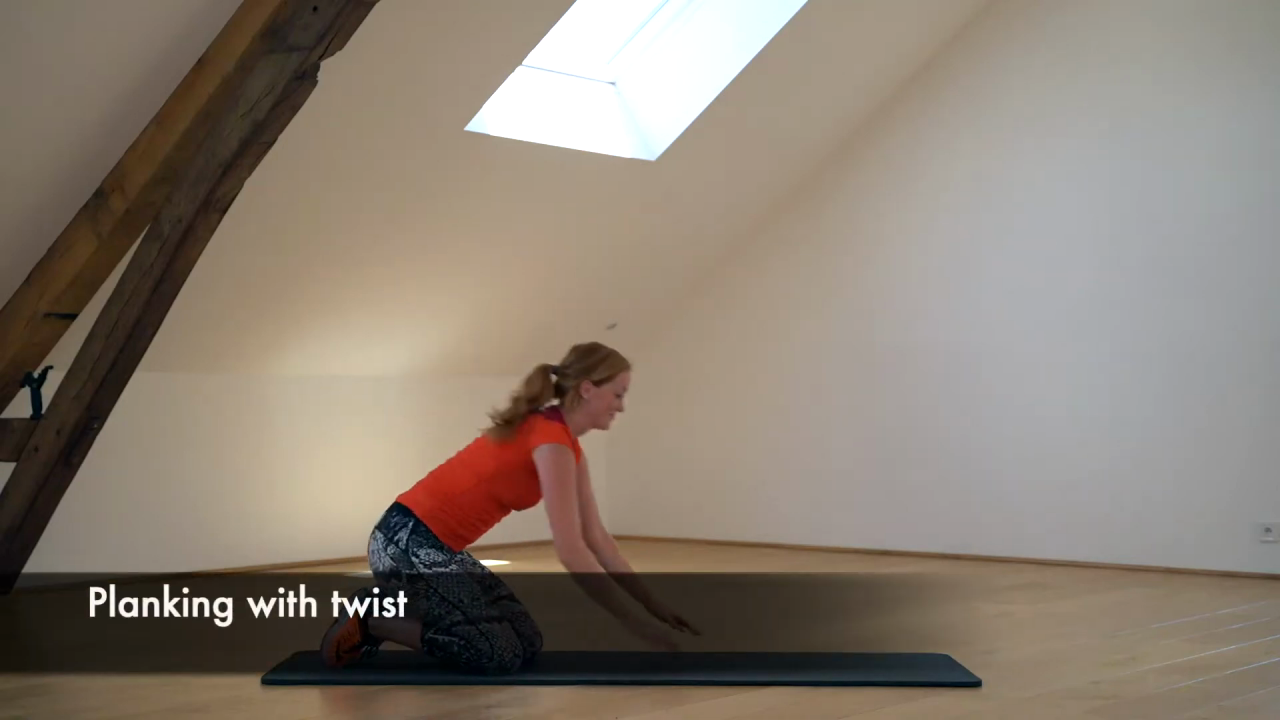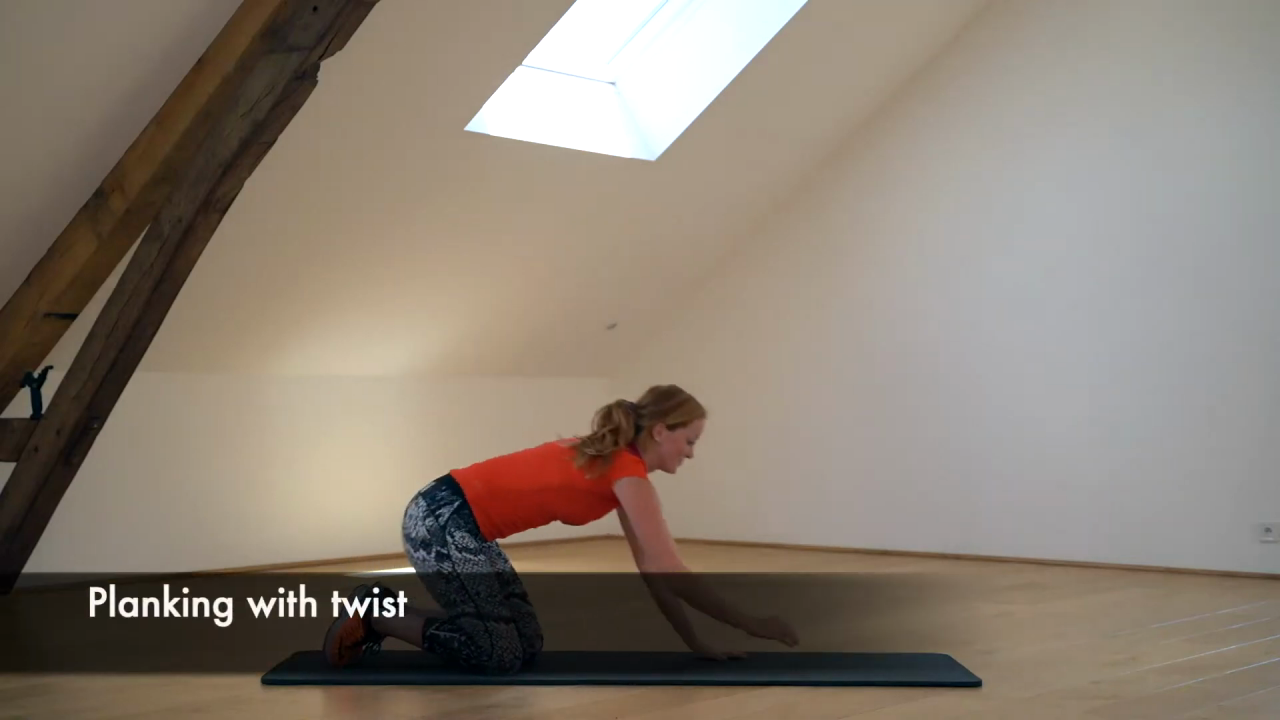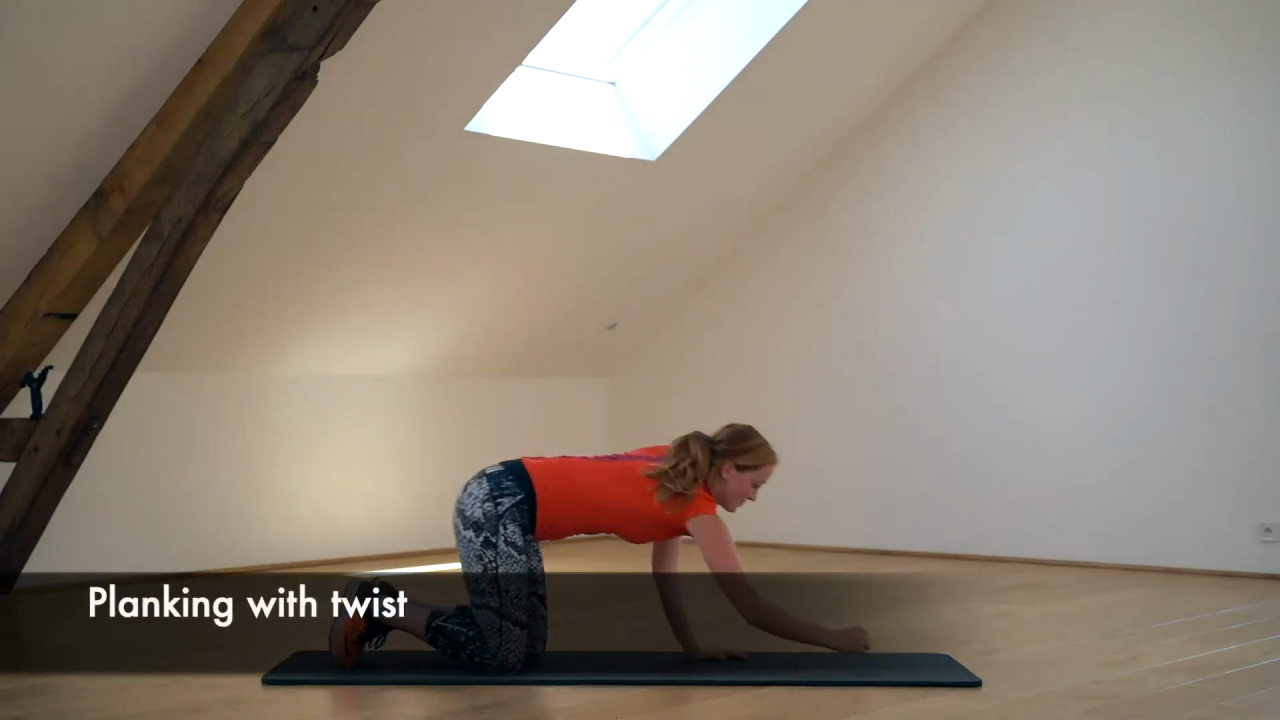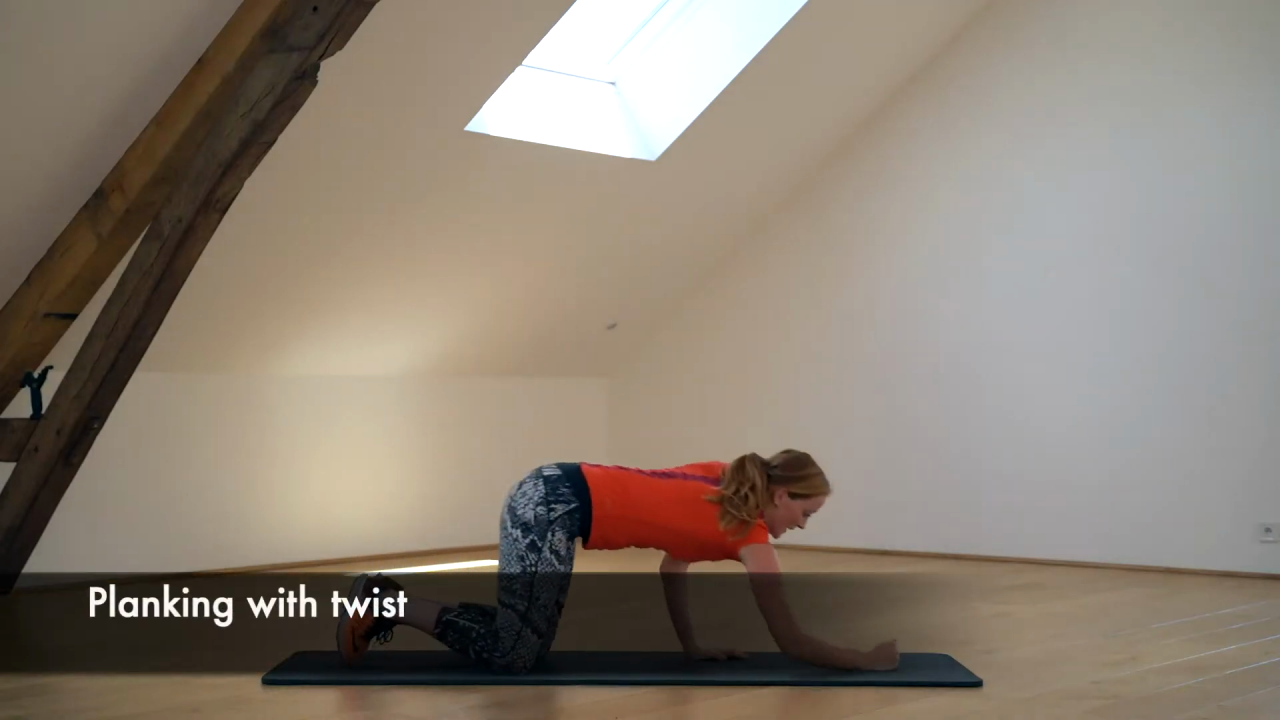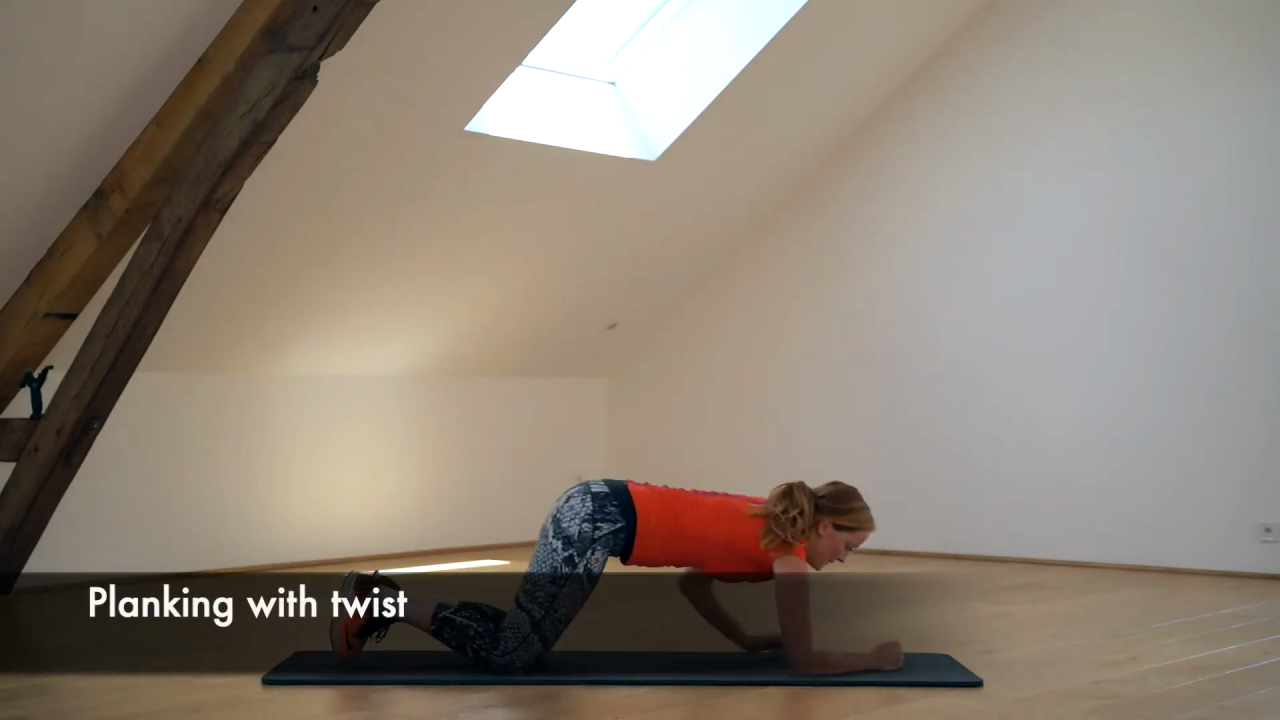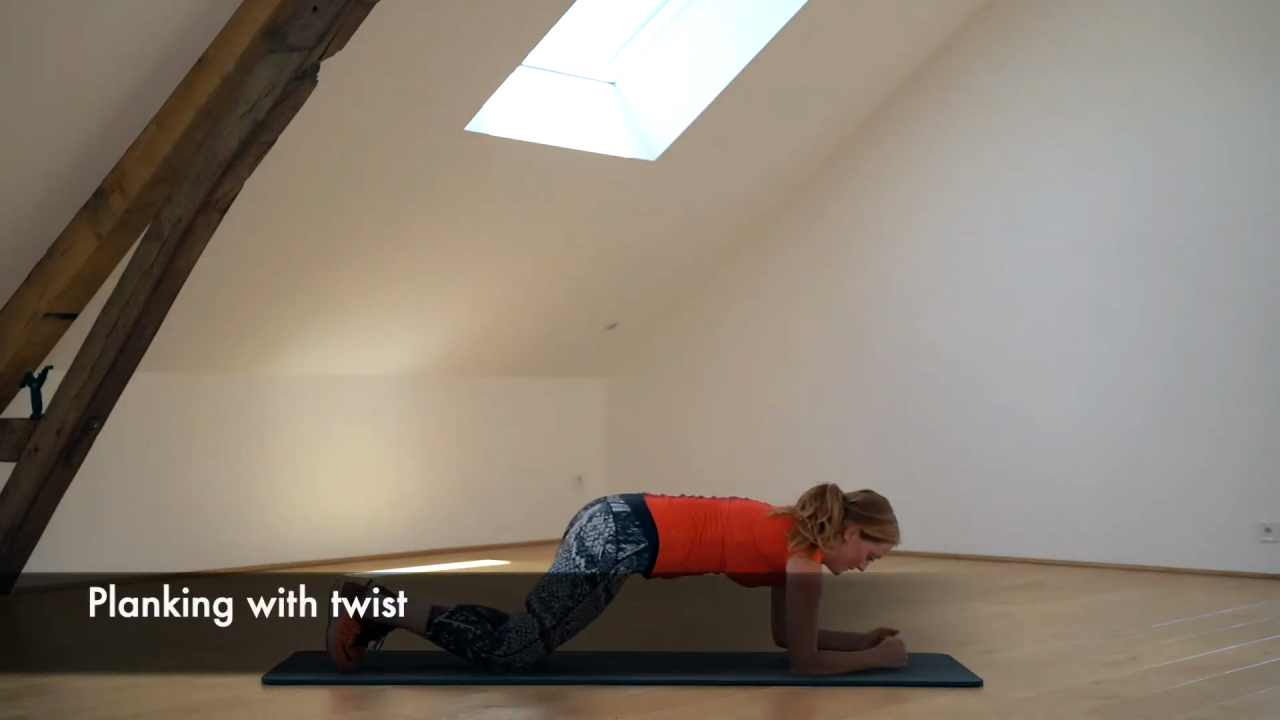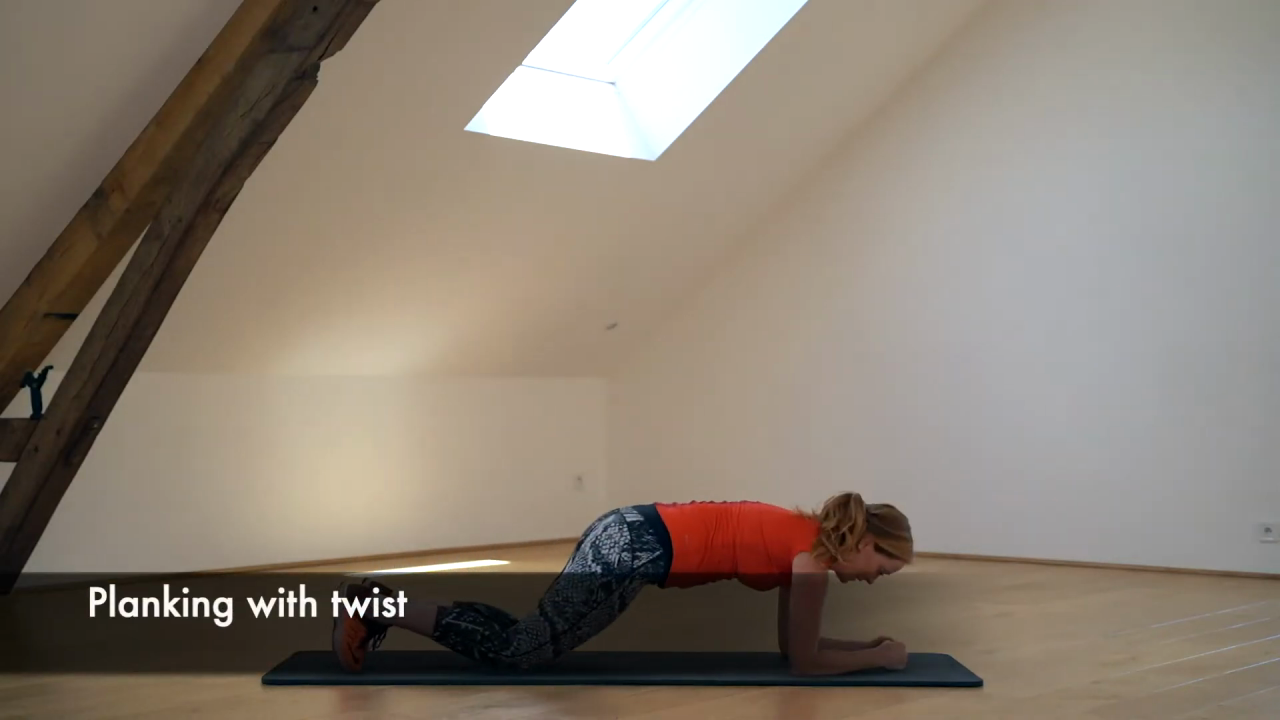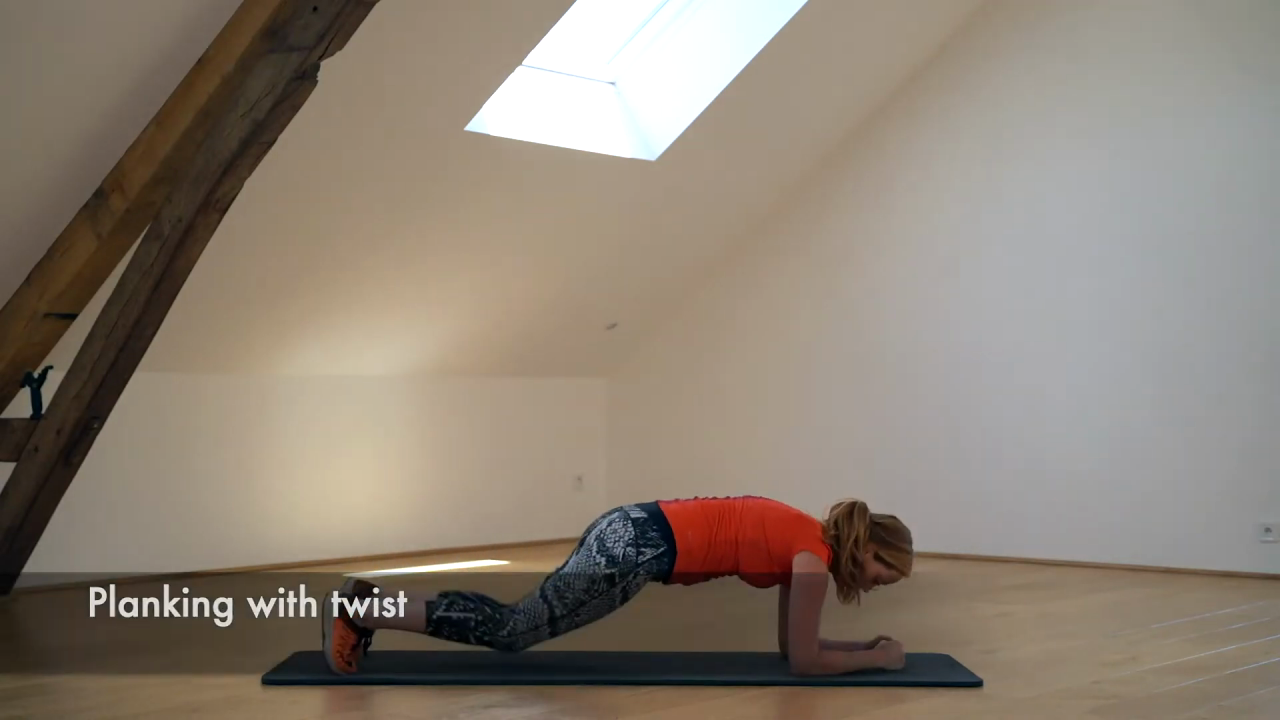
dt=0.2s
person 1, frame 1
left shoulder: (561, 441)
right shoulder: (552, 441)
left elbow: (596, 538)
right elbow: (569, 549)
left wrist: (654, 605)
right wrist: (632, 620)
left hip: (434, 543)
right hip: (407, 543)
left knee: (526, 641)
right knee: (501, 653)
right ankle: (373, 623)
person 1, frame 2
left shoulder: (618, 459)
right shoulder: (626, 471)
left elbow: (651, 567)
right elbow: (674, 577)
left wrist: (693, 639)
right wrist: (754, 625)
left hip: (458, 521)
right hip: (441, 521)
left knee: (525, 644)
right knee: (498, 654)
left ankle: (381, 610)
right ankle: (376, 619)
person 1, frame 3
left shoulder: (673, 467)
right shoulder: (697, 507)
left elbow: (663, 568)
right elbow: (752, 607)
left wrist: (689, 644)
right wrist: (836, 639)
left hip: (496, 494)
right hip: (498, 505)
left knee: (526, 644)
right knee: (502, 653)
left ankle: (384, 605)
right ankle: (382, 612)
person 1, frame 4
left shoulder: (718, 481)
right shoulder: (750, 531)
left elbow: (672, 555)
right elbow: (793, 645)
left wrist: (689, 643)
right wrist: (870, 657)
left hip: (546, 490)
right hip: (550, 509)
left knee: (524, 635)
right knee: (510, 653)
left ankle: (387, 601)
right ankle: (387, 604)
person 1, frame 5
left shoulder: (767, 525)
right shoulder: (789, 552)
left elbow: (691, 582)
right elbow: (803, 660)
left wrist: (744, 639)
right wrist: (875, 658)
left hip: (593, 504)
right hip: (597, 524)
left knee: (525, 634)
right knee: (510, 650)
left ankle: (384, 602)
right ankle: (382, 601)
person 1, frame 6
left shoulder: (789, 534)
right shoulder: (805, 551)
left elbow: (789, 636)
right elbow: (805, 660)
left wrist: (864, 638)
right wrist: (879, 657)
left hip: (615, 521)
right hip: (620, 540)
left knee: (525, 633)
right knee: (511, 648)
left ankle: (381, 607)
right ankle: (380, 605)
person 1, frame 7
left shoulder: (801, 538)
right shoulder: (813, 552)
left elbow: (792, 641)
right elbow: (805, 661)
left wrist: (867, 643)
right wrist: (880, 657)
left hip: (629, 532)
right hip: (636, 549)
left knee: (528, 635)
right knee: (520, 648)
left ankle: (384, 603)
right ankle: (377, 608)
person 1, frame 8
left shoulder: (803, 543)
right shoulder: (814, 554)
left elbow: (790, 643)
right elbow: (804, 661)
left wrist: (865, 643)
right wrist: (878, 656)
left hip: (636, 529)
right hip: (640, 547)
left knee: (519, 620)
right knee: (513, 630)
left ankle: (371, 600)
right ankle: (356, 606)
